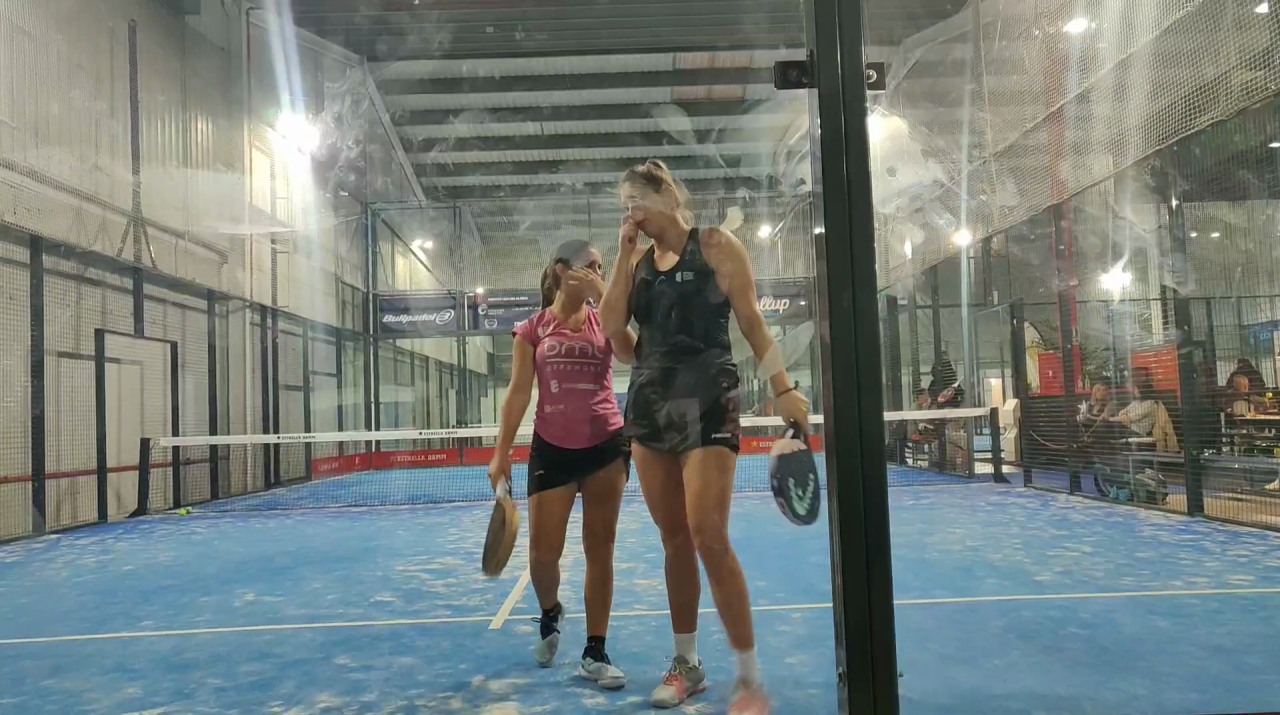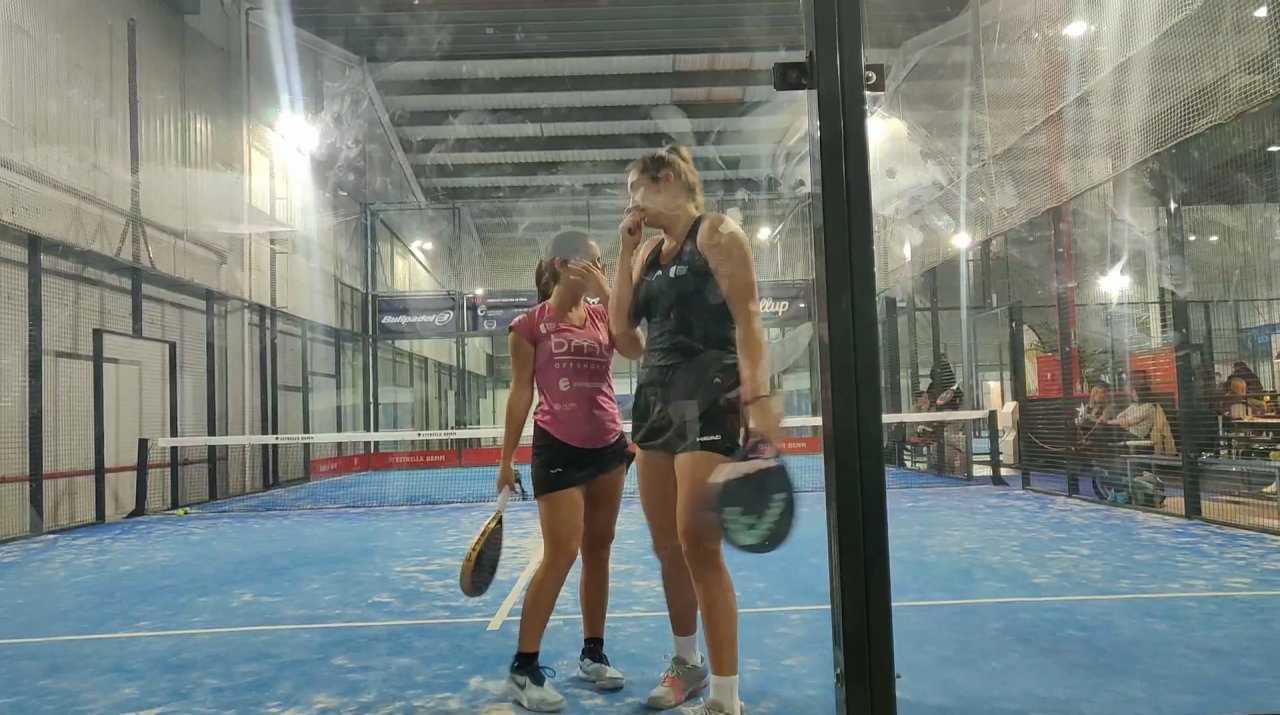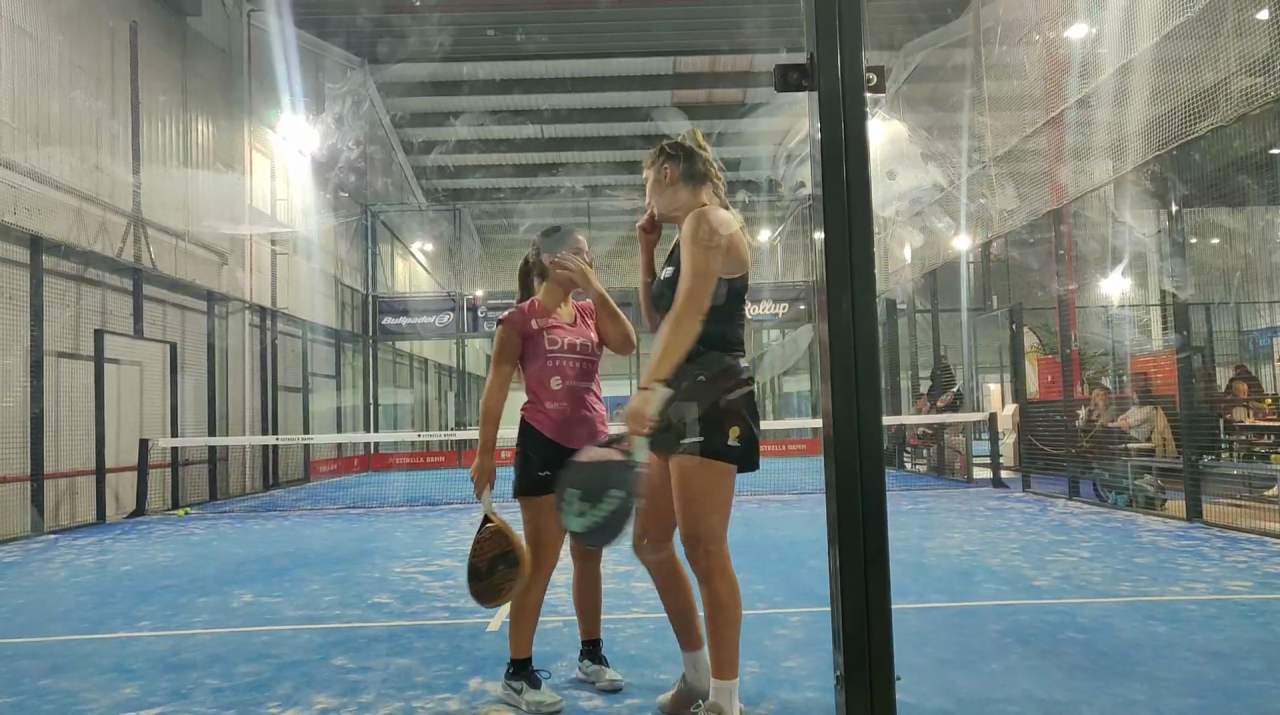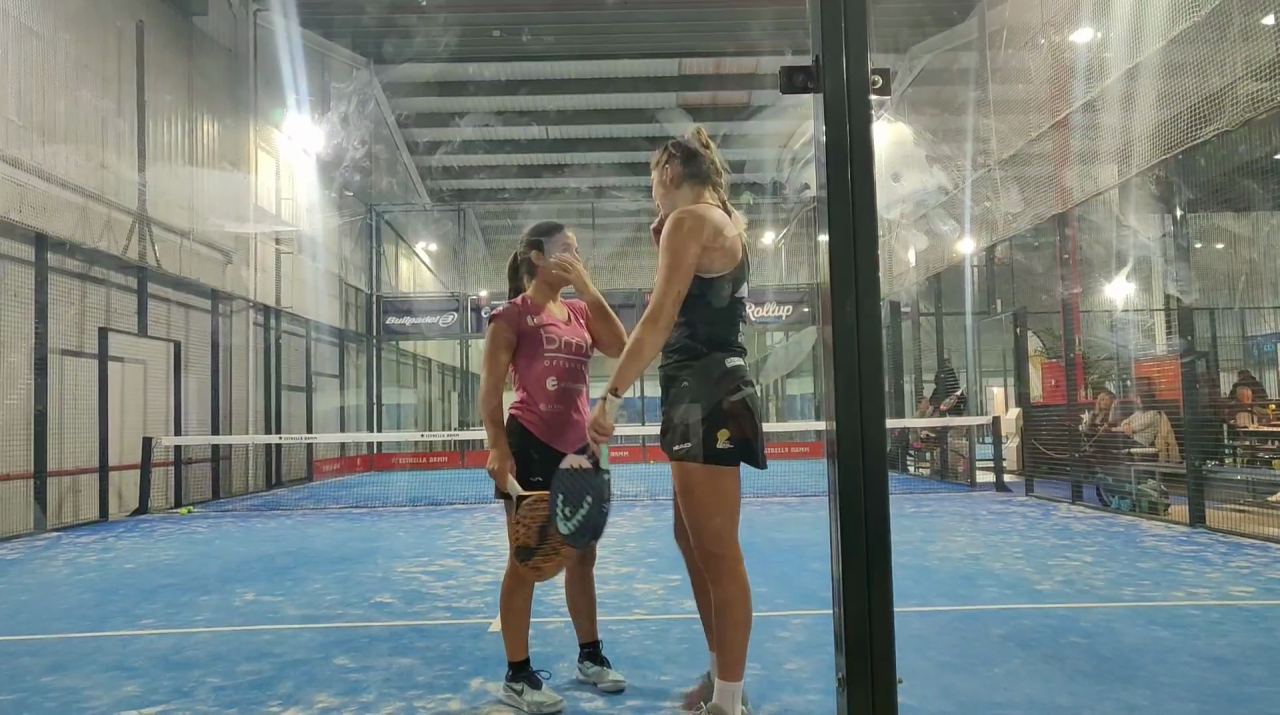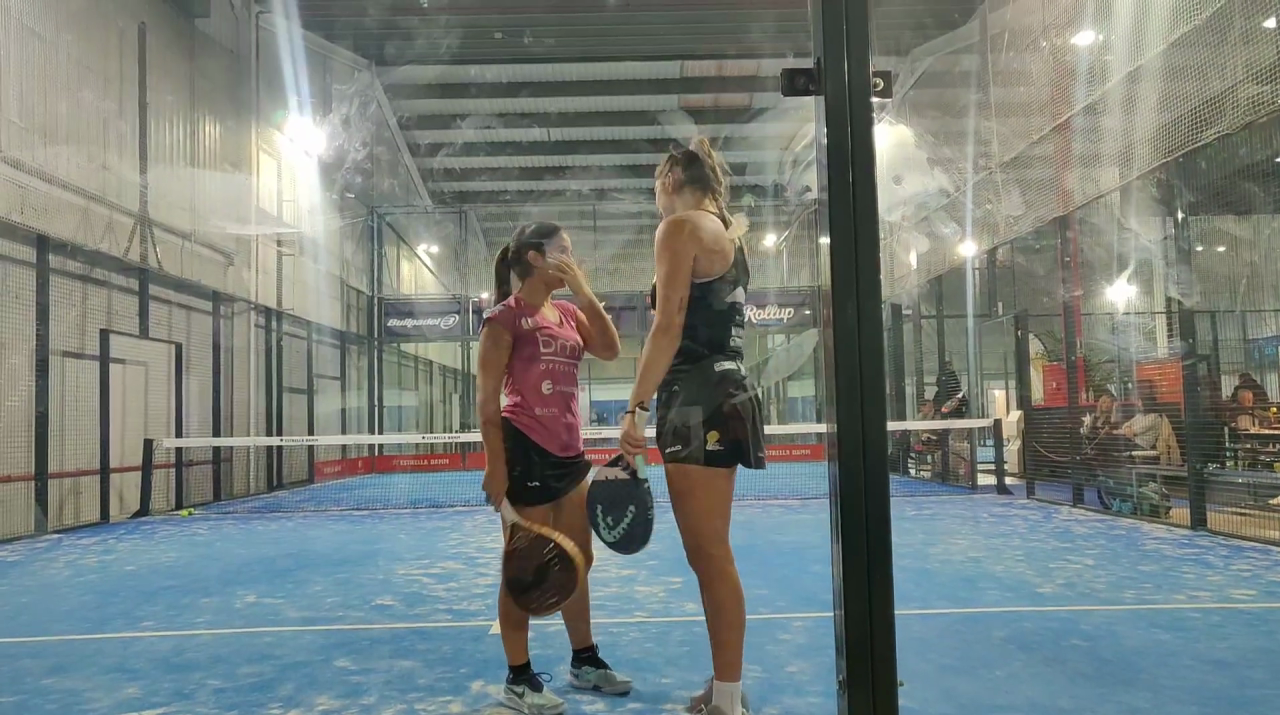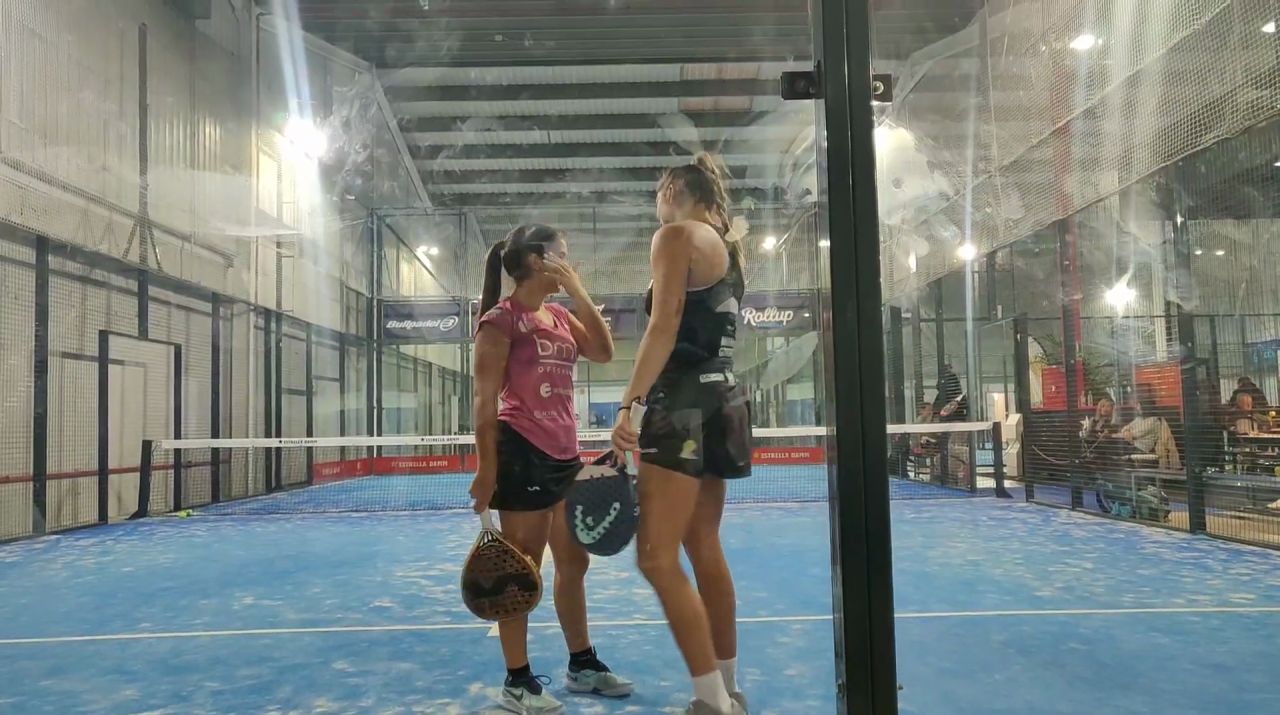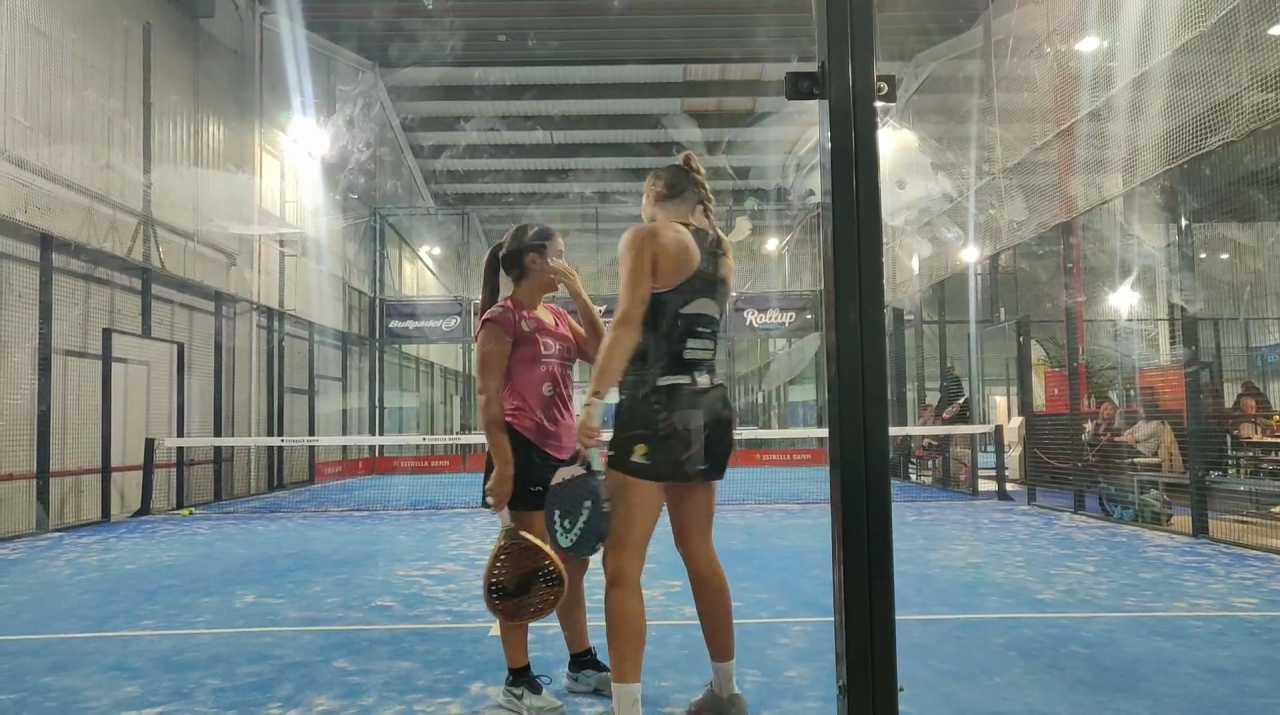
dt=0.3s
person 1, frame 1
left shoulder: (715, 243)
right shoulder: (637, 260)
left elbow: (751, 319)
right elbow: (611, 327)
left wrist: (782, 385)
right wrist: (625, 254)
left hip: (706, 400)
right hip: (648, 401)
left knee: (708, 537)
right knee: (675, 539)
right ankle: (685, 663)
person 1, frame 2
left shoulder: (716, 233)
right shoulder: (648, 251)
left elbow: (746, 317)
right elbow: (621, 329)
left wrist: (758, 394)
right wrist: (627, 251)
left hip: (707, 399)
right hip: (654, 399)
left knee: (698, 545)
right knee: (667, 546)
right ankle: (686, 662)
person 1, frame 3
left shoulder: (705, 219)
right shoulder: (682, 234)
left elbow: (688, 314)
right elbow: (654, 314)
left wrist: (647, 389)
right wrist: (647, 248)
left hip: (710, 399)
right hip: (680, 403)
left knee: (705, 551)
right knee: (650, 542)
person 1, frame 4
left shoulder: (689, 220)
right shoulder: (721, 222)
left elbow: (660, 319)
left wrist: (611, 396)
left hip: (706, 398)
right hip: (702, 399)
left knee: (717, 555)
right knee: (695, 547)
person 1, frame 5
left shoulder: (680, 227)
right shoulder: (725, 234)
left elbow: (669, 325)
left wrist: (634, 407)
left hip: (696, 402)
right hip: (721, 398)
left knee: (709, 557)
right knee: (709, 554)
person 1, frame 6
left shoulder: (675, 235)
right shoulder: (727, 246)
left elbow: (664, 327)
left wrist: (630, 404)
left hip: (685, 407)
right hip: (716, 404)
left knee: (657, 559)
right knee: (704, 551)
person 1, frame 7
left shoulder: (644, 239)
right shoulder: (719, 252)
left elbow: (628, 327)
left wrist: (591, 400)
left hip: (653, 411)
right hip: (705, 409)
left knee: (622, 567)
right knee: (699, 554)
person 2, frame 1
left shoulder: (602, 320)
right shoulder: (532, 329)
left elbow: (629, 354)
right elbow: (518, 393)
left wrist: (604, 298)
right wrist: (501, 453)
left hip: (606, 444)
right hip: (552, 448)
left knee: (600, 548)
right knee: (544, 550)
left ankle: (595, 652)
right ankle: (551, 615)
person 2, frame 2
left shoulder: (601, 315)
right shoulder: (530, 324)
right elbow: (520, 394)
left wrist: (606, 293)
right wrist: (506, 460)
left hip: (608, 443)
right hip: (557, 446)
left knee: (598, 550)
right knee: (561, 554)
left ankle: (593, 653)
right ankle: (524, 667)
person 2, frame 3
left shoulder: (589, 312)
right shoulder: (521, 319)
left elbow: (627, 344)
right elbow: (496, 389)
left wrist: (595, 288)
right wrist: (484, 453)
left hip: (594, 444)
right hip: (544, 445)
left knee: (589, 555)
right knee: (540, 559)
left ankle: (591, 655)
right ankle: (517, 674)
person 2, frame 4
left shoulder: (580, 311)
right shoulder: (512, 315)
left elbow: (618, 348)
right elbow: (491, 387)
left wrist: (588, 288)
right wrist: (498, 447)
left hip: (577, 447)
right hip: (532, 446)
left knee: (582, 558)
left ankle: (590, 657)
right ankle: (517, 675)
person 2, frame 5
left shoulder: (567, 313)
right shoulder: (505, 317)
left elbow: (610, 349)
right elbow: (488, 397)
left wrist: (584, 291)
right wrist: (496, 464)
left hip: (569, 451)
right hip: (527, 452)
left knee: (578, 560)
left ankle: (584, 661)
person 2, frame 6
left shoulder: (560, 316)
right shoulder: (501, 319)
left elbow: (604, 352)
right elbow: (485, 400)
left wrist: (580, 295)
right wrist: (486, 469)
left hip: (565, 454)
right hip: (524, 454)
left knee: (574, 564)
left ankle: (582, 664)
person 2, frame 7
left shoulder: (557, 316)
right shoulder: (502, 319)
left elbow: (600, 354)
right elbow: (490, 397)
left wrist: (581, 296)
right wrist: (502, 465)
left hip: (563, 454)
right hip: (525, 455)
left knee: (572, 563)
left ankle: (582, 664)
